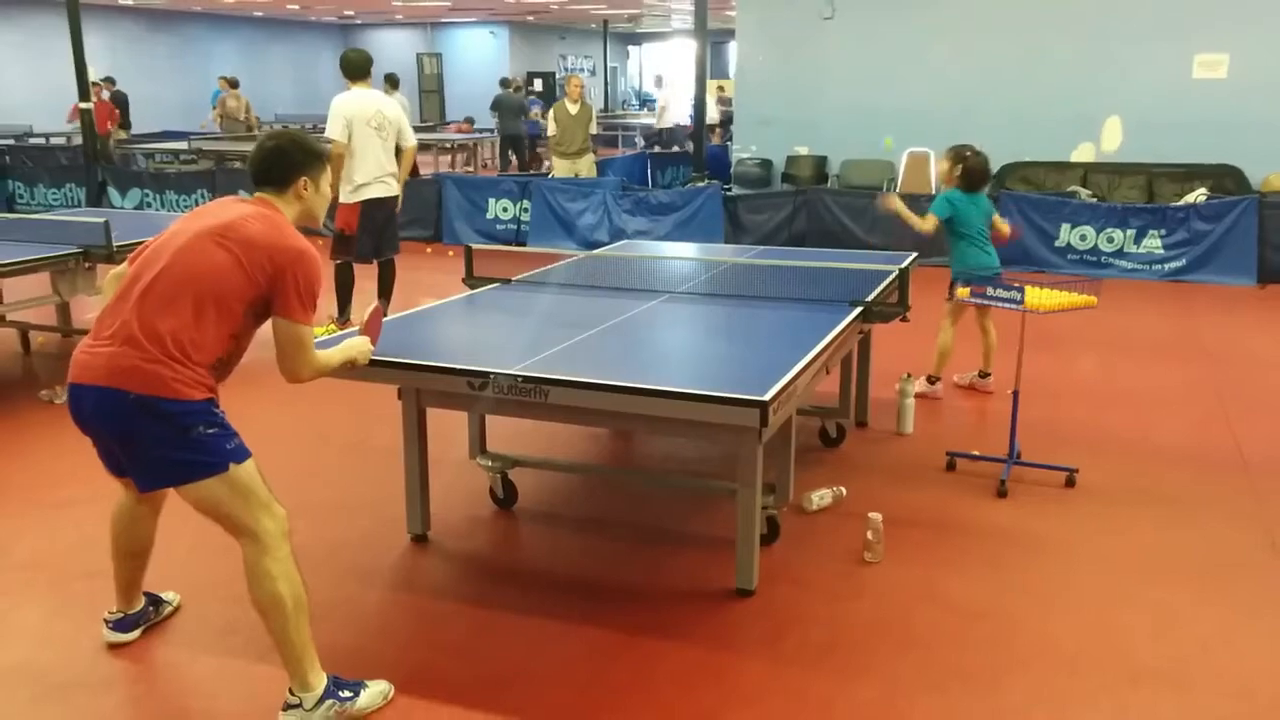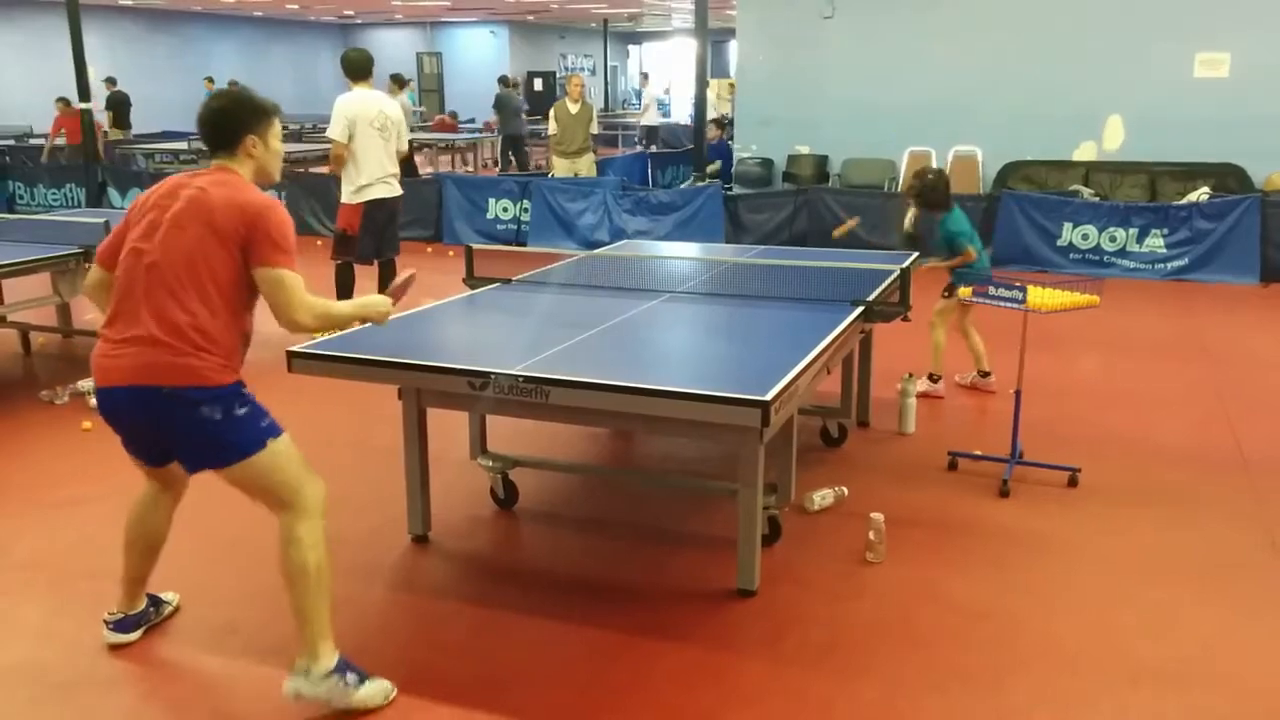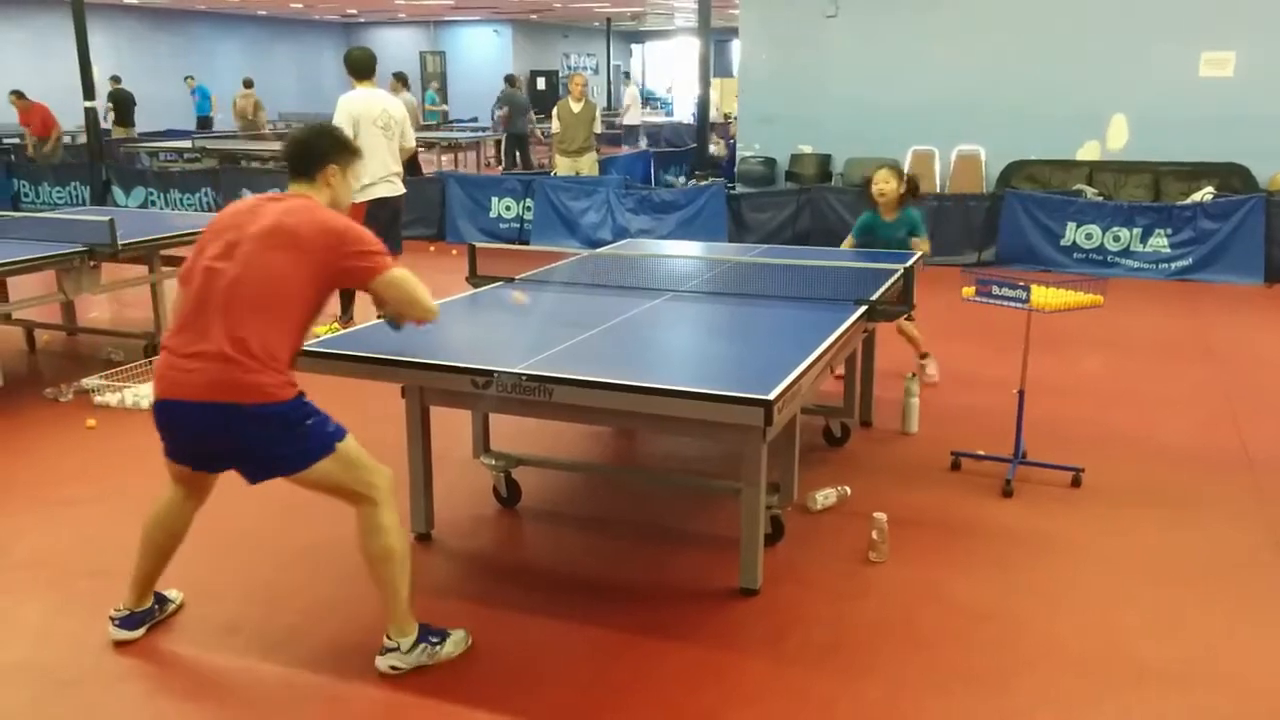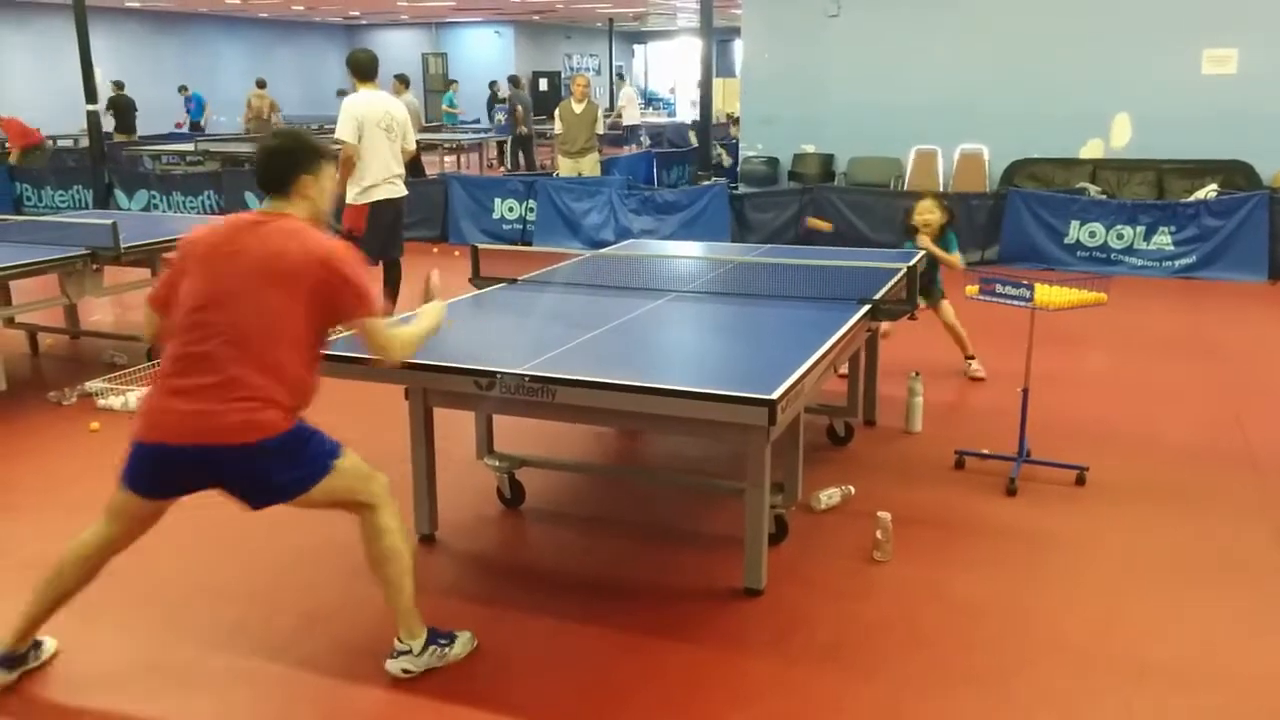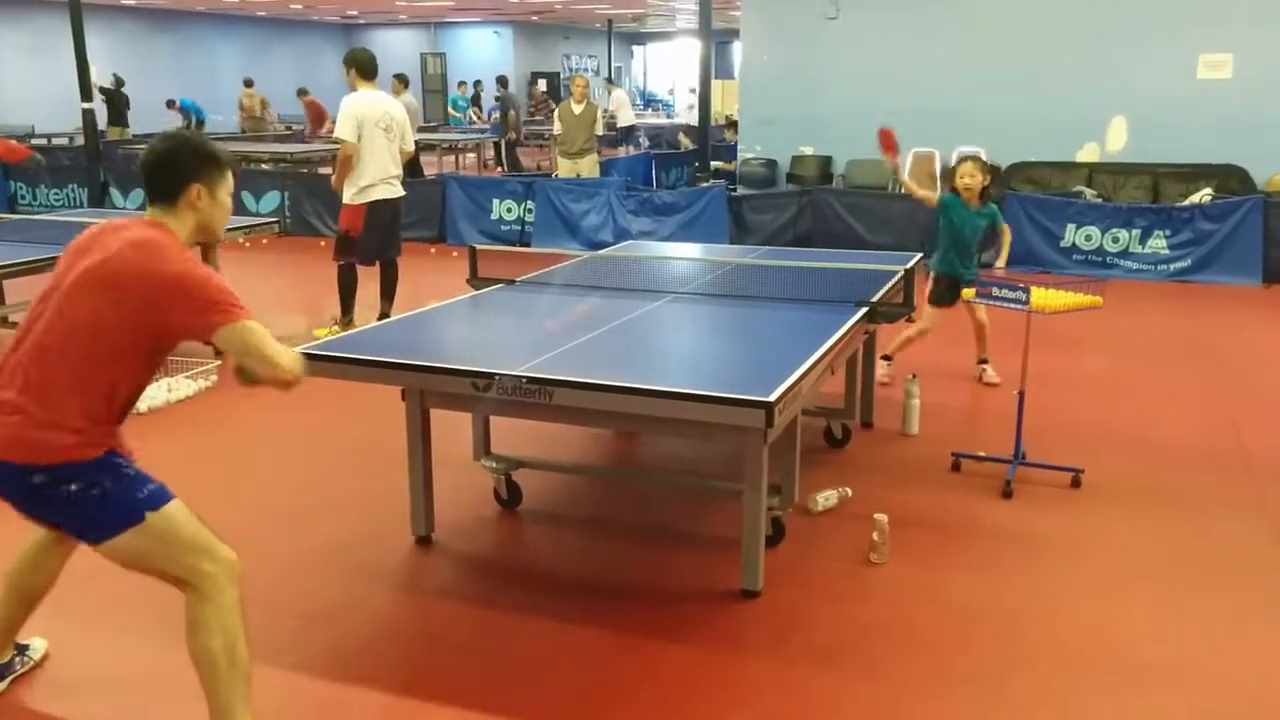
dt=0.5s
person 1, frame 1
left shoulder: (209, 213)
right shoulder: (293, 251)
left elbow: (116, 282)
right elbow: (298, 368)
right wrist: (350, 350)
left hip: (87, 381)
right hip: (158, 395)
left knee: (142, 489)
right knee: (266, 530)
left ankle: (127, 610)
person 1, frame 2
left shoulder: (157, 196)
right shoulder: (258, 209)
left elbow: (97, 284)
right elbow: (299, 315)
right wrist: (367, 308)
left hip: (115, 378)
right hip: (191, 385)
left knee: (167, 481)
right knee: (302, 500)
left ankle: (130, 610)
right ankle: (318, 666)
person 1, frame 3
left shoulder: (233, 214)
right shoulder: (337, 231)
left elbow: (192, 298)
right elbow: (424, 310)
right wrist: (398, 298)
left hip: (173, 389)
right hip: (252, 398)
left knee: (187, 487)
right knee: (374, 489)
left ankle: (134, 608)
right ankle: (403, 640)
person 1, frame 4
left shoulder: (202, 240)
right shoulder: (331, 255)
left elbow: (155, 326)
right elbow: (395, 349)
right wrist: (432, 314)
left hip: (164, 426)
right hip: (253, 436)
left knee: (112, 530)
right knee: (375, 497)
right ankle: (412, 642)
person 1, frame 5
left shoulder: (99, 237)
right shoulder: (179, 272)
right elbow: (278, 367)
right wrist: (295, 367)
right hip: (60, 454)
left knee: (62, 530)
right knee: (214, 573)
person 2, frame 1
left shoulder: (343, 102)
right shoulder: (390, 104)
left elbow: (338, 151)
right elbow: (410, 148)
left wrist: (334, 183)
right wrist: (398, 183)
left hip: (357, 194)
right hip: (388, 192)
left knee: (343, 258)
right knee: (386, 256)
left ankle: (342, 322)
person 2, frame 2
left shoulder: (346, 102)
right shoulder: (390, 104)
left elbow: (338, 150)
right elbow: (403, 150)
left wrist: (336, 169)
left hip: (358, 193)
right hip: (390, 191)
left knee: (344, 258)
right knee: (387, 254)
person 2, frame 3
left shoulder: (349, 101)
right shoulder: (394, 102)
right elbow: (409, 147)
left hip: (363, 193)
right hip: (392, 190)
right knee: (388, 256)
left ankle: (345, 319)
person 2, frame 4
left shoulder: (353, 103)
right shoulder: (396, 105)
left elbow: (348, 153)
right elbow: (410, 150)
left wrist: (342, 179)
left hip: (364, 195)
right hip: (395, 192)
right knee: (391, 256)
right ankle: (389, 312)
person 2, frame 5
left shoulder: (352, 102)
right shoulder: (395, 105)
left elbow: (348, 151)
right elbow: (408, 151)
left wrist: (338, 179)
left hip: (362, 195)
right hip: (391, 192)
left knee: (345, 260)
right knee: (388, 258)
left ankle: (345, 322)
right ankle: (385, 317)
person 3, frame 1
left shoulder: (948, 198)
right shoulder: (982, 198)
left elbow: (926, 228)
right elbow: (1004, 231)
left wrist: (898, 207)
right wrist: (996, 230)
left hip: (968, 271)
right hip: (991, 268)
left knee: (948, 324)
right knee: (985, 322)
left ankle: (932, 381)
right ankle: (985, 376)
person 3, frame 2
left shoulder: (950, 226)
right shoulder: (947, 206)
left elbow: (970, 256)
right elbow: (919, 206)
left wrist: (940, 264)
right wrist: (912, 215)
left hip: (970, 275)
right hip: (967, 274)
left knee: (937, 321)
right knee: (964, 325)
left ankle: (935, 380)
right ankle: (984, 375)
person 3, frame 3
left shoulder: (911, 216)
right shoulder: (867, 220)
left elbow: (924, 247)
right elbow: (845, 249)
left wrist: (920, 248)
left knee: (903, 324)
left ankle: (925, 358)
person 3, frame 4
left shoulder: (946, 237)
right shoulder: (910, 247)
left elbow: (958, 265)
left wrist: (932, 248)
left hip: (930, 286)
left knee: (951, 323)
right knee: (883, 329)
left ankle: (971, 360)
person 3, frame 5
left shoulder: (989, 210)
right shoulder: (949, 202)
left elbow: (1005, 232)
right elbow: (919, 193)
left wrist: (1002, 259)
right wrist: (897, 170)
left hip: (968, 273)
right hip: (943, 272)
left knee: (981, 320)
right knee: (923, 326)
left ankle: (983, 364)
right ankle: (885, 360)
